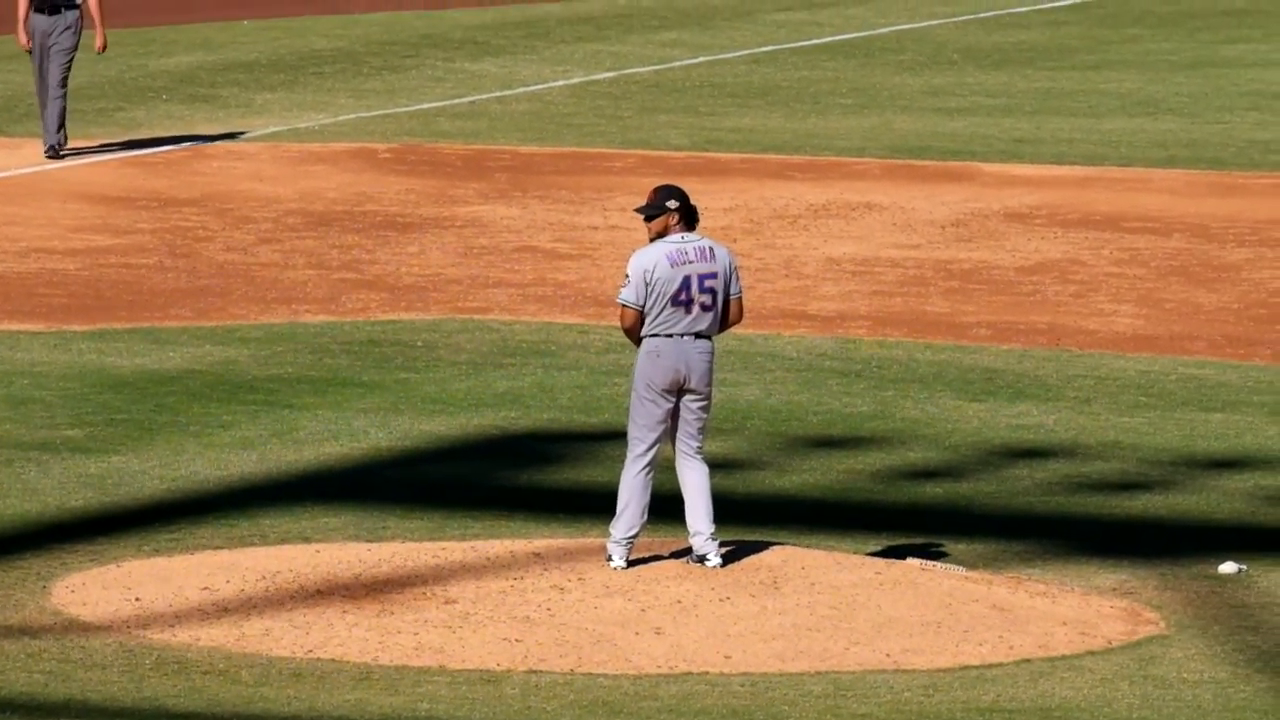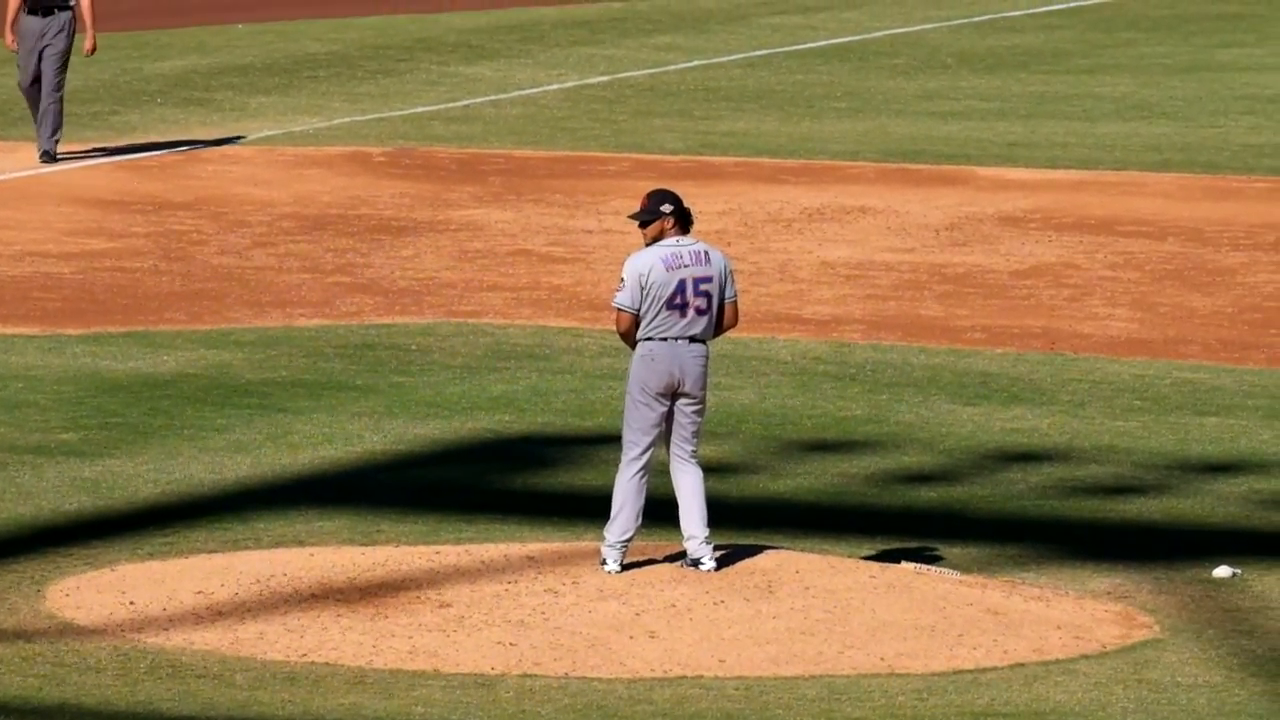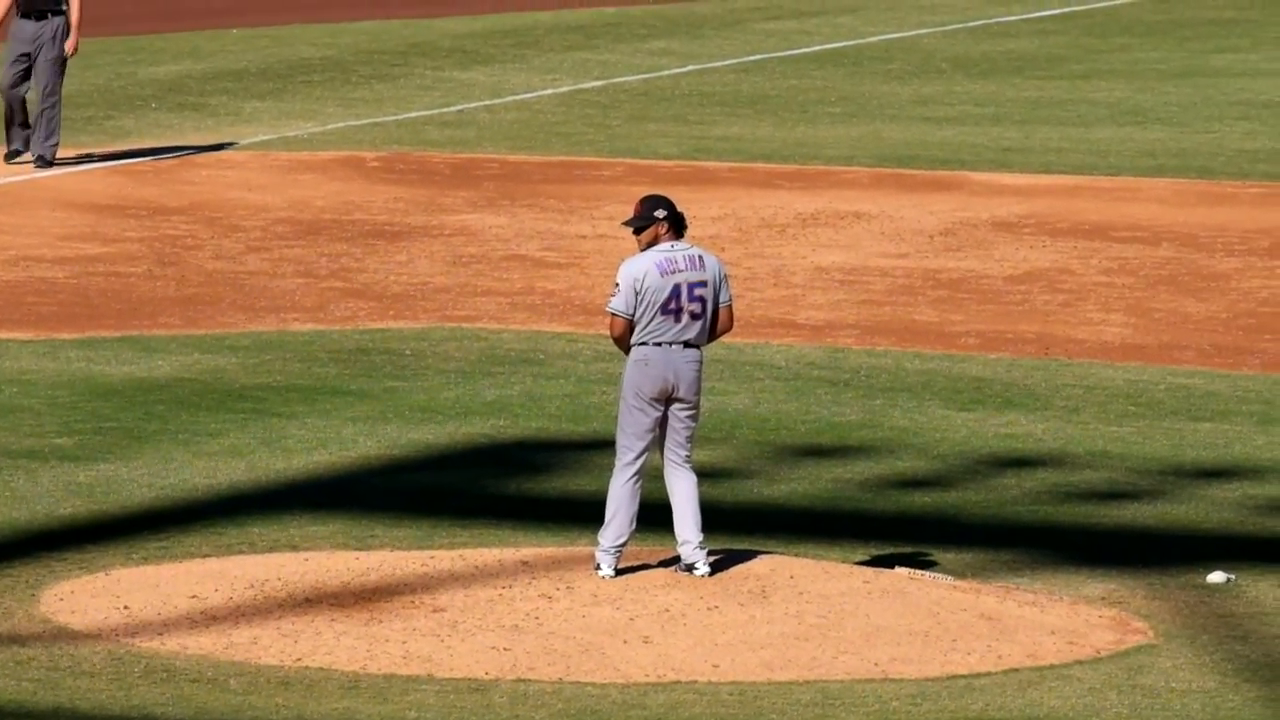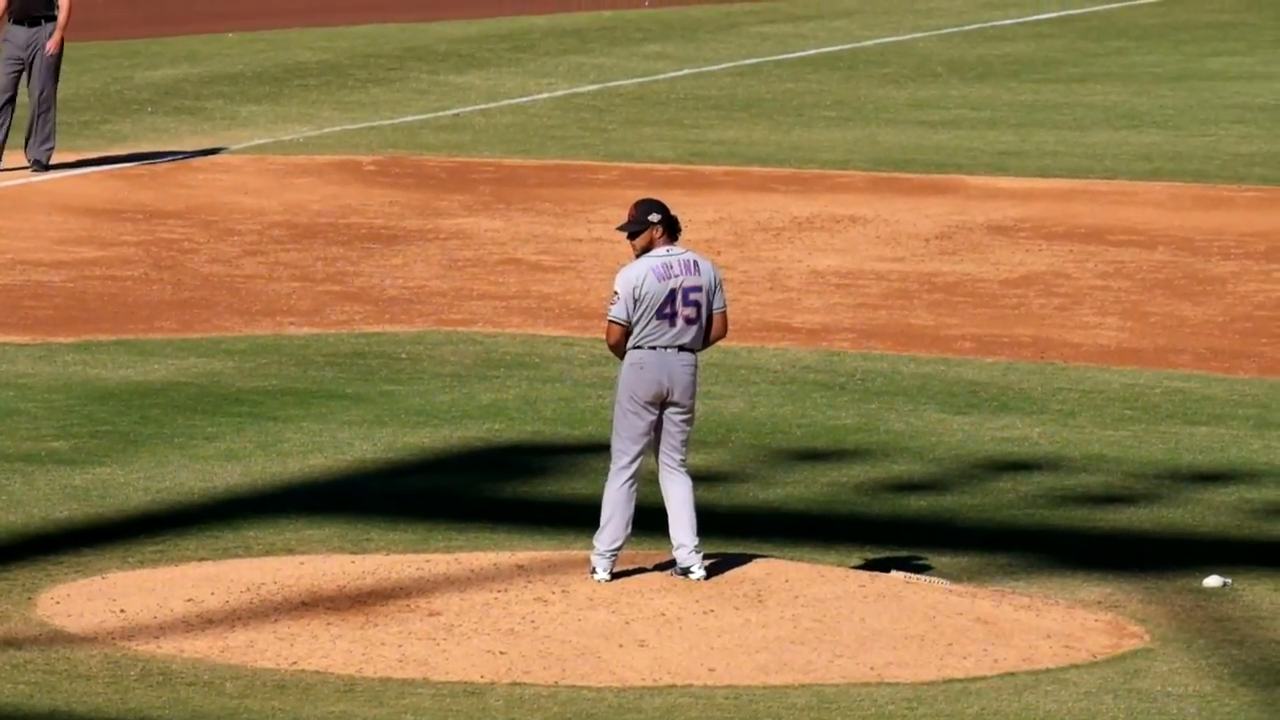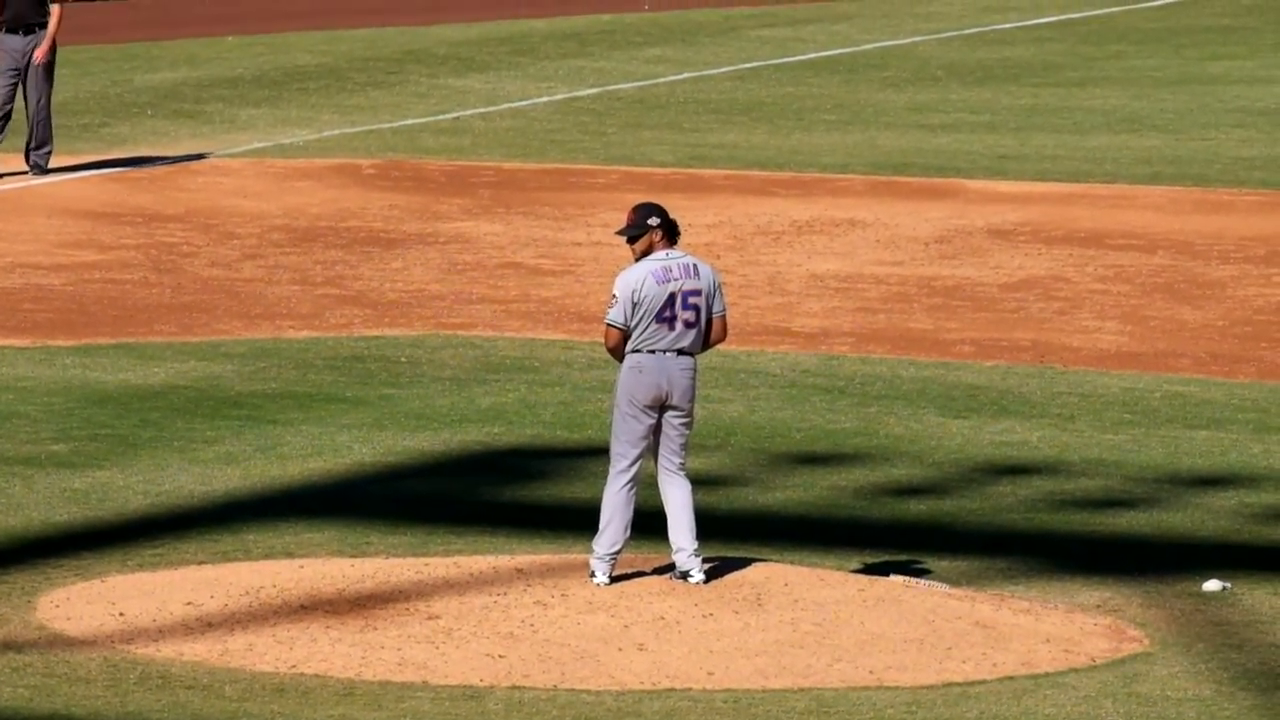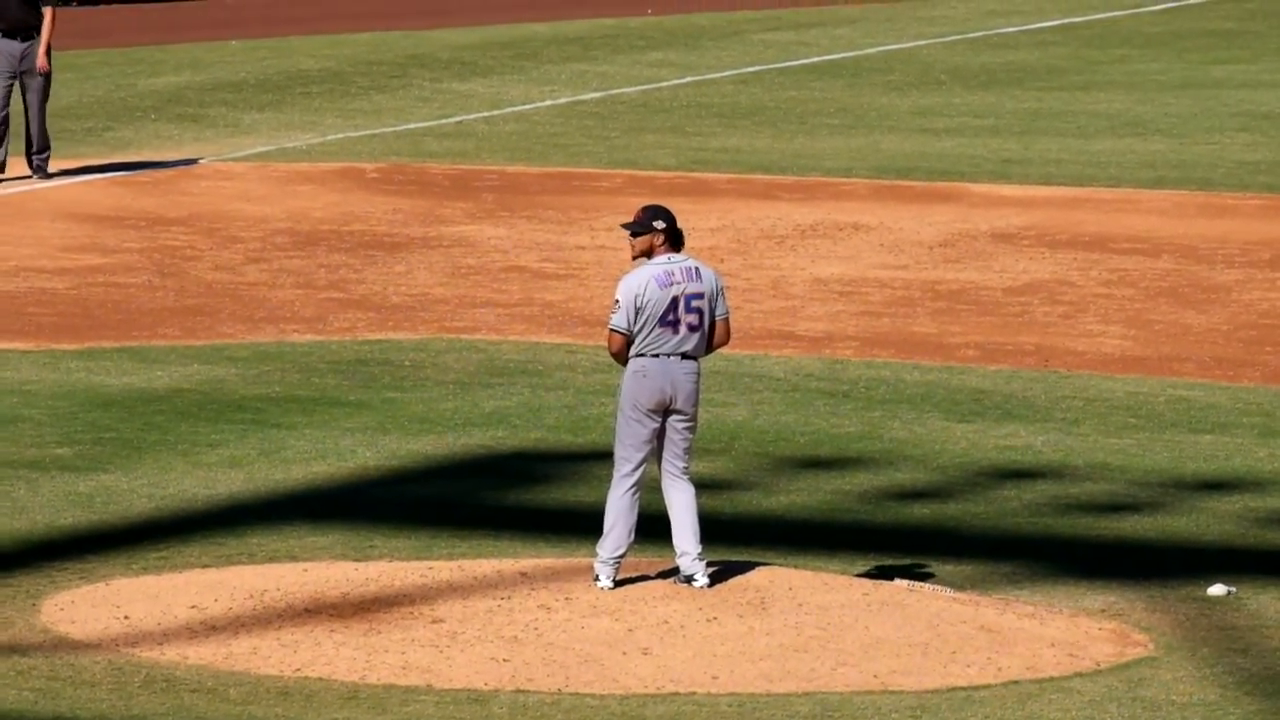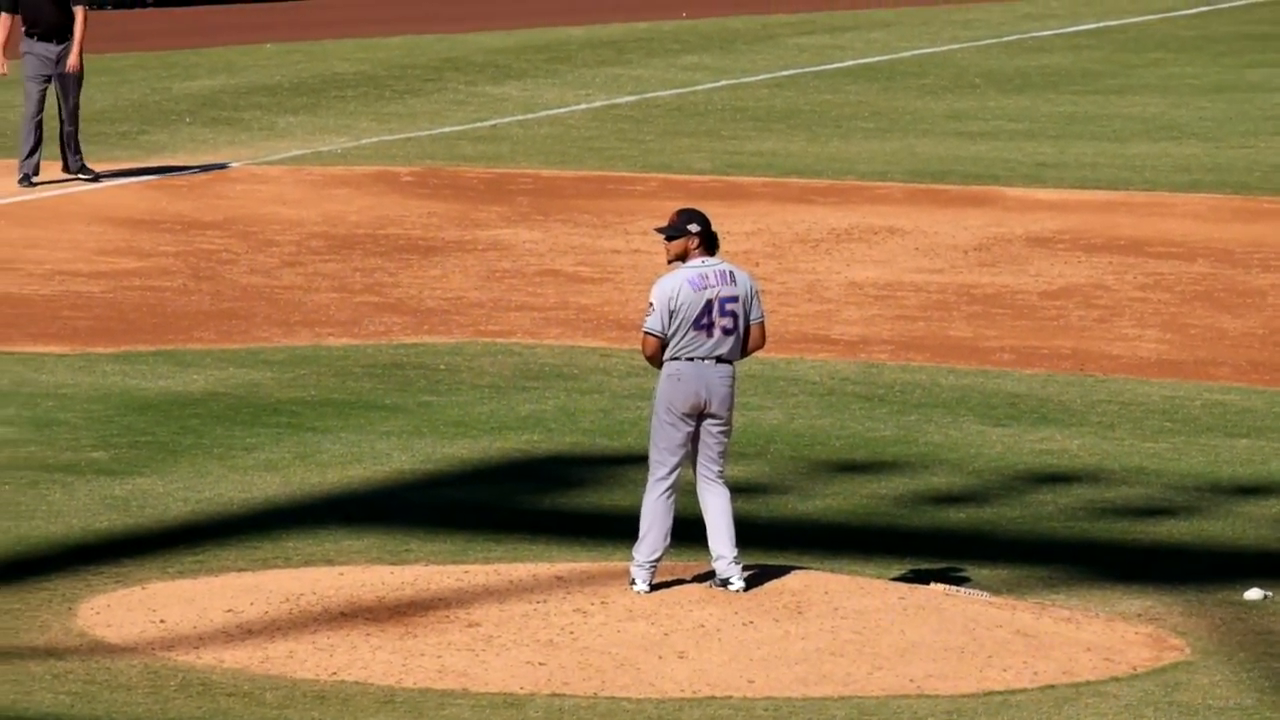
dt=0.2s
person 1, frame 1
left shoulder: (646, 257)
right shoulder: (721, 255)
left elbow: (629, 321)
right elbow: (734, 314)
left wrist: (645, 343)
left hip: (659, 354)
right hip: (701, 356)
left knee: (641, 452)
right knee: (691, 452)
left ankle: (620, 547)
right ankle: (706, 545)
person 1, frame 2
left shoulder: (642, 261)
right shoulder: (716, 259)
left elbow: (624, 325)
right elbow: (729, 318)
left wrist: (642, 346)
left hip: (653, 358)
right hip: (696, 359)
left knee: (635, 456)
right knee: (685, 456)
left ankle: (614, 551)
right ankle: (700, 549)
person 1, frame 3
left shoulder: (636, 266)
right shoulder: (710, 264)
left elbow: (618, 330)
right elbow: (724, 322)
left wrist: (635, 351)
left hip: (647, 363)
right hip: (689, 364)
left knee: (629, 461)
right knee: (679, 461)
left ankle: (608, 555)
right ankle: (694, 555)
person 1, frame 4
left shoulder: (634, 273)
right shoulder: (705, 269)
left elbow: (615, 337)
right elbow: (718, 329)
left wrist: (630, 357)
left hip: (642, 367)
right hip: (684, 369)
left knee: (624, 465)
right knee: (674, 465)
left ankle: (604, 559)
right ankle: (689, 558)
person 1, frame 5
left shoulder: (633, 276)
right shoulder: (705, 273)
left elbow: (613, 340)
right elbow: (718, 332)
left wrist: (631, 360)
left hip: (641, 371)
right hip: (683, 373)
left knee: (623, 469)
right knee: (673, 469)
left ankle: (603, 563)
right ankle: (689, 562)
person 1, frame 6
left shoulder: (636, 280)
right shoulder: (707, 276)
left elbow: (616, 345)
right elbow: (721, 336)
left wrist: (636, 363)
left hip: (645, 376)
right hip: (687, 377)
left knee: (627, 473)
right knee: (677, 473)
left ankle: (607, 568)
right ankle: (693, 566)
person 1, frame 7
left shoulder: (670, 284)
right shoulder: (742, 279)
left elbow: (650, 349)
right elbow: (757, 339)
left hip: (680, 380)
right hip: (722, 381)
left knee: (662, 477)
right knee: (712, 477)
left ankle: (643, 571)
right ankle: (728, 570)
